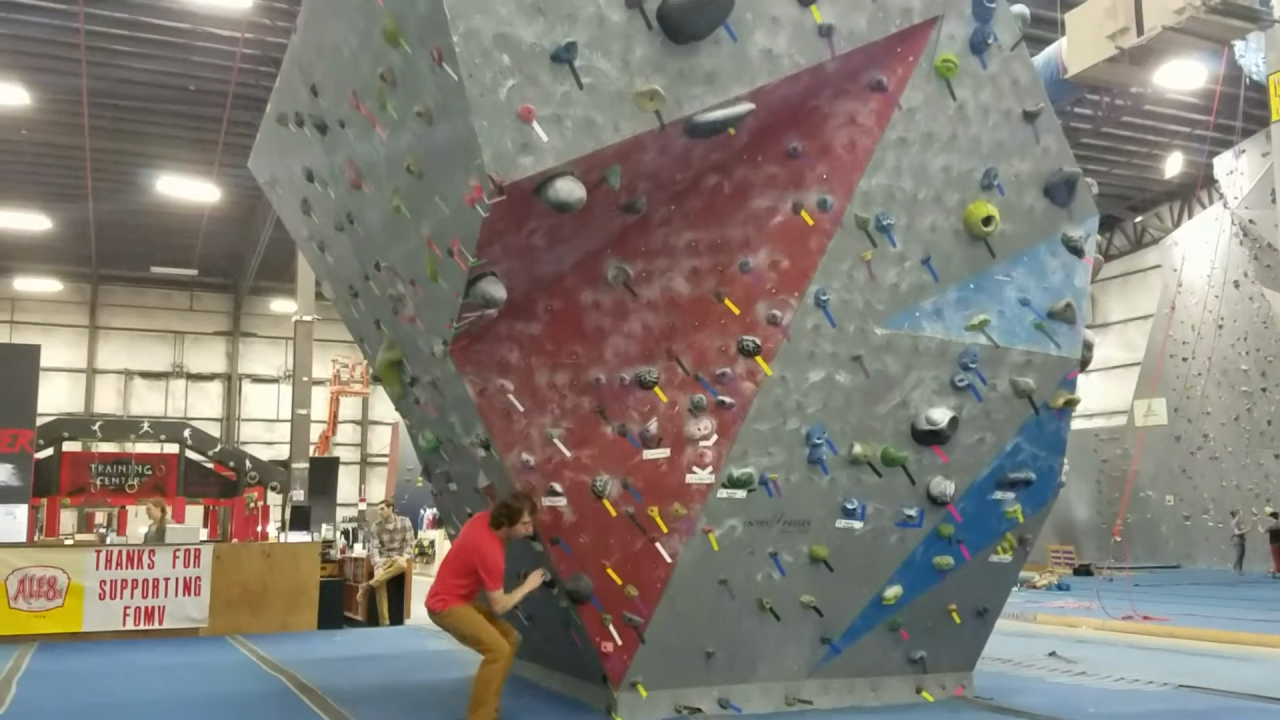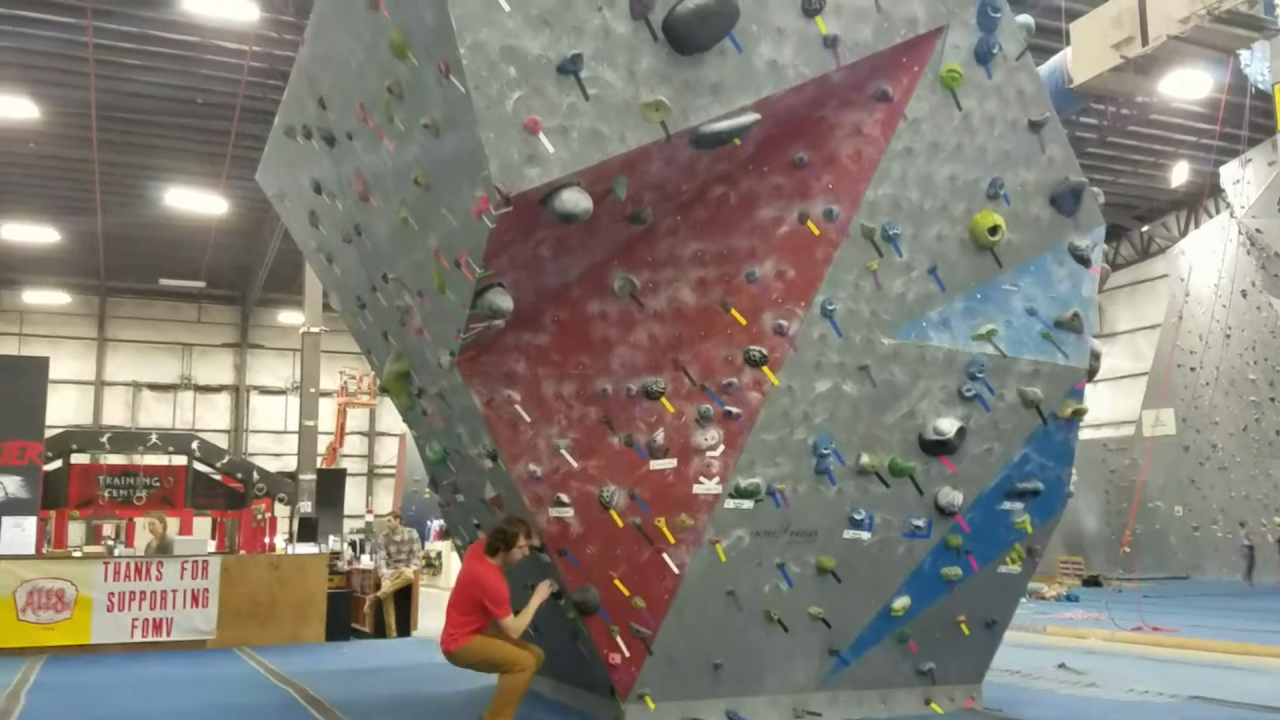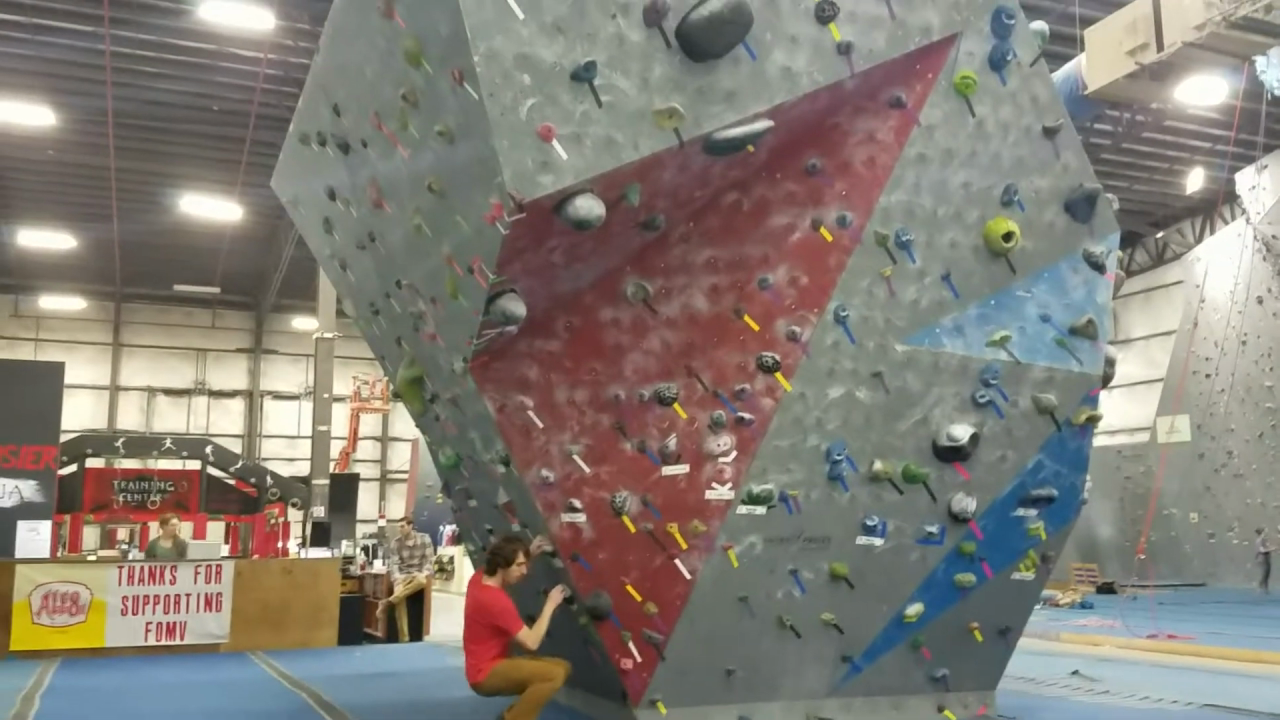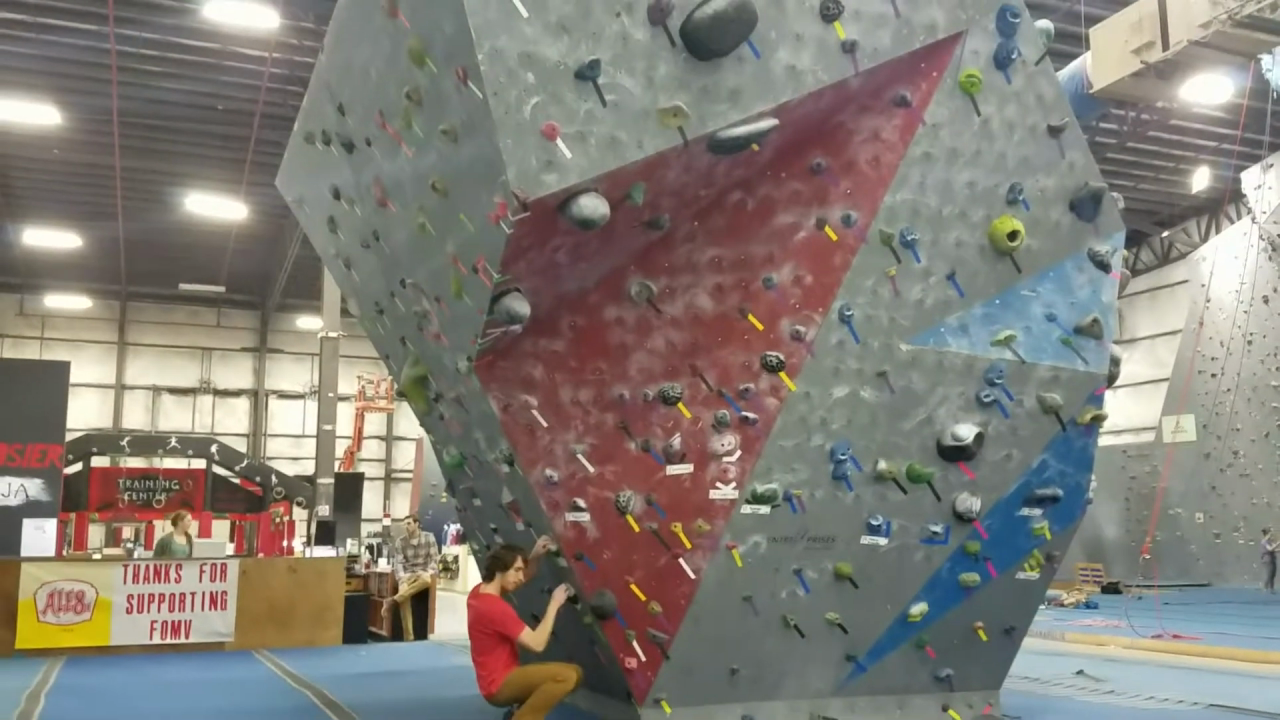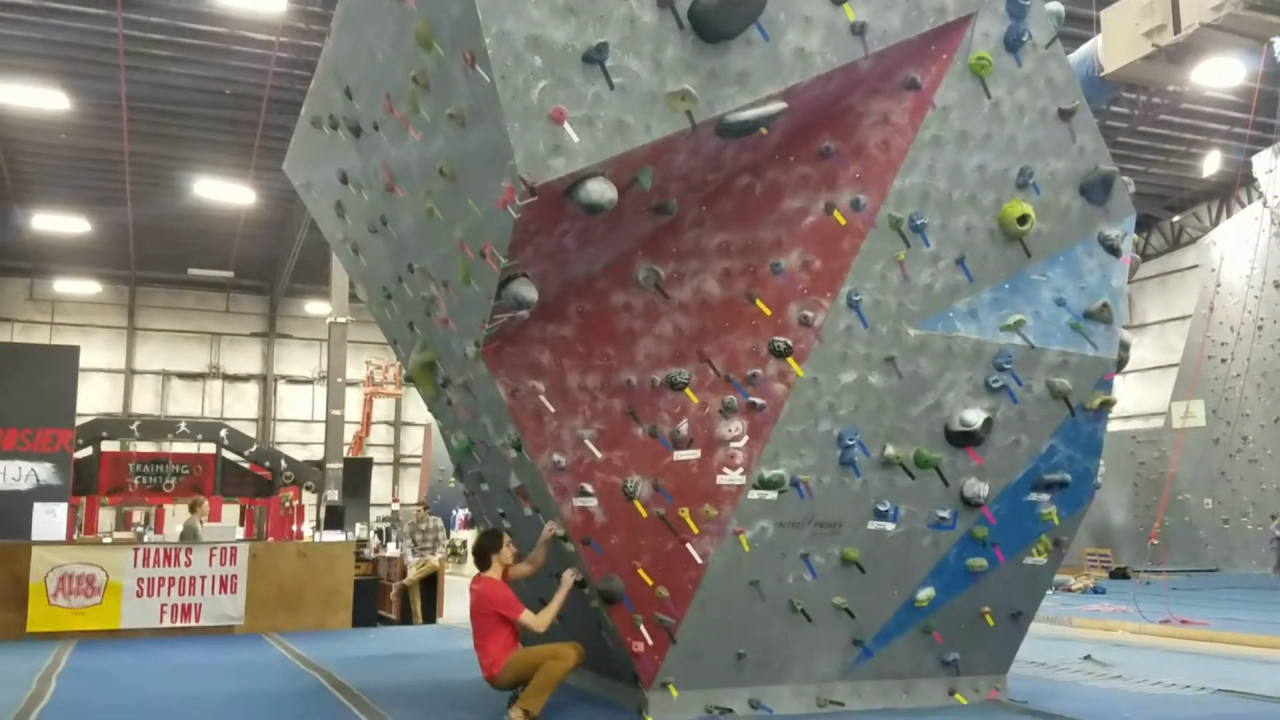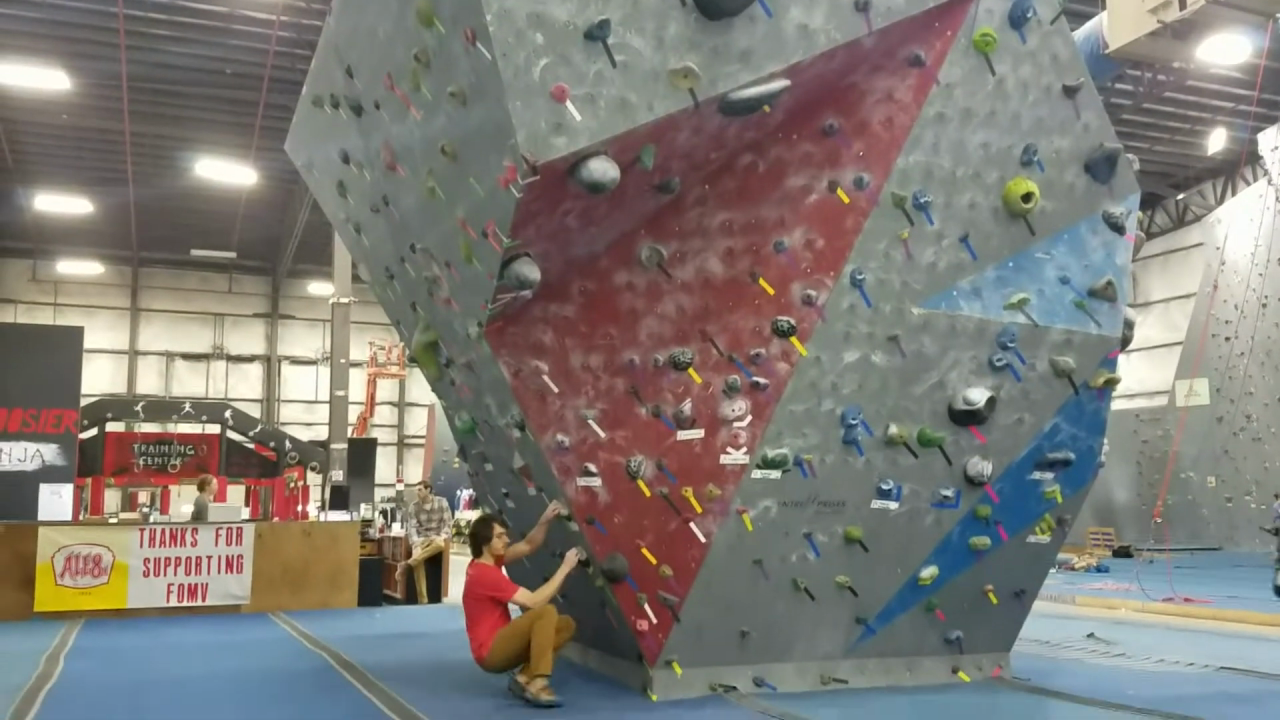
dt=0.3s
person 1, frame 1
left shoulder: (484, 518)
right shoulder: (491, 552)
right elbow: (498, 606)
left wrist: (512, 536)
right wrist: (527, 586)
left hip: (460, 596)
right hip: (446, 604)
left knee: (511, 638)
right knee: (499, 650)
person 1, frame 2
left shoulder: (476, 551)
right shoulder: (491, 581)
right elbow: (513, 631)
left wrist: (520, 541)
right wrist: (537, 598)
left hip: (471, 633)
right hip: (460, 645)
left knee: (535, 655)
right knee: (525, 663)
person 1, frame 3
left shoulder: (479, 579)
right shoulder: (497, 601)
left elbow: (512, 570)
right elbow: (531, 643)
left wrist: (529, 554)
right wrist: (550, 605)
left hip: (492, 663)
right hip: (486, 675)
left knee: (562, 667)
right knee: (553, 675)
person 1, frame 4
left shoulder: (479, 592)
right shoulder: (495, 608)
left elbow: (521, 579)
right elbow: (537, 644)
left wrist: (535, 556)
right wrist: (554, 604)
left hip: (503, 677)
right hip: (499, 685)
left knee: (574, 672)
right knee: (567, 676)
person 1, frame 5
left shoulder: (483, 580)
right shoulder: (494, 590)
left elbow: (530, 567)
right elbow: (538, 625)
left wrist: (543, 541)
right wrist: (563, 589)
left hip: (504, 662)
right hip: (501, 669)
left knee: (576, 650)
right knee: (567, 654)
left ankle: (526, 694)
person 1, frame 6
left shoulder: (489, 560)
right shoulder: (485, 574)
left elbow: (528, 545)
right elbow: (535, 600)
left wrist: (545, 520)
right wrist: (565, 568)
left hip: (500, 645)
right hip: (490, 652)
left knee: (565, 624)
right knee: (547, 611)
left ankle: (524, 677)
right ankle: (538, 684)
